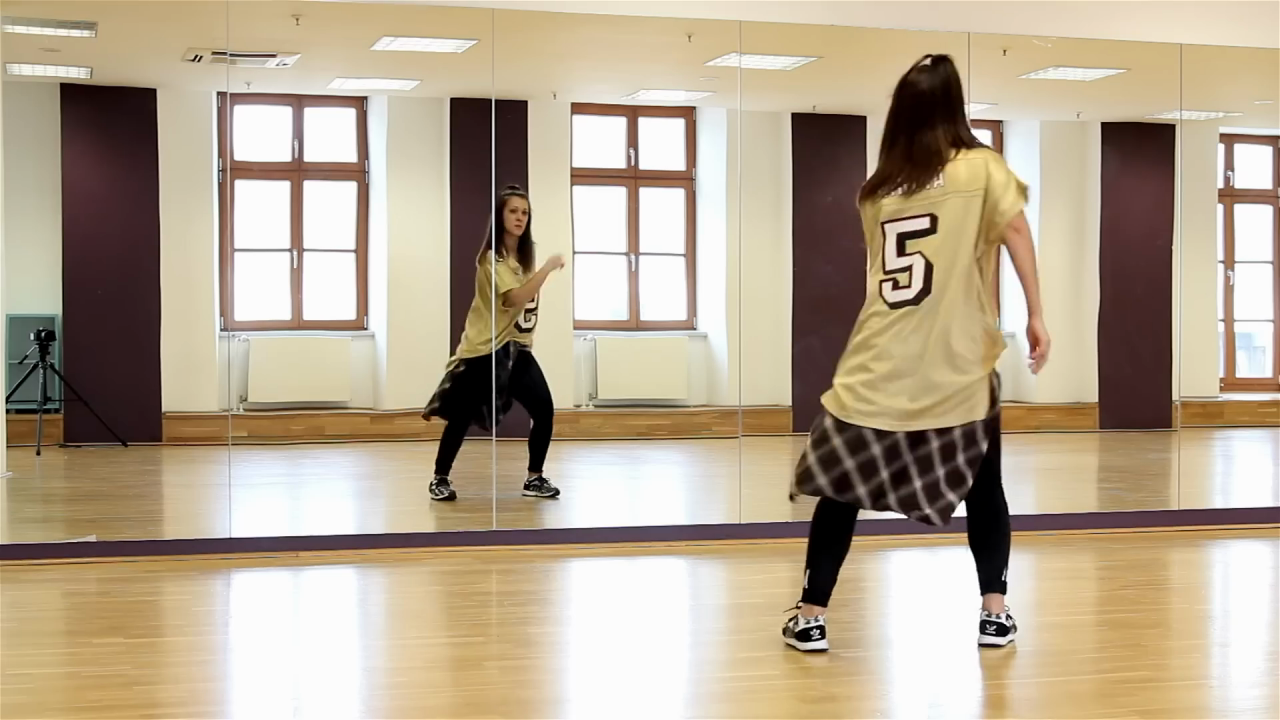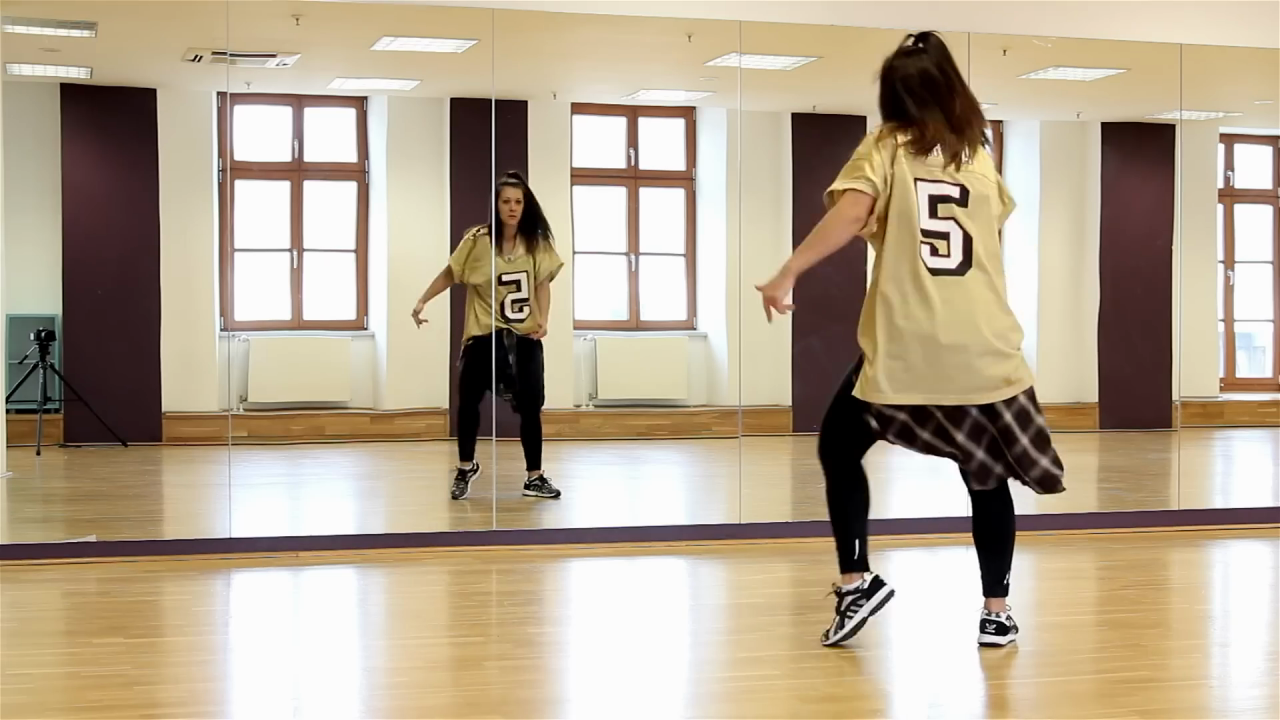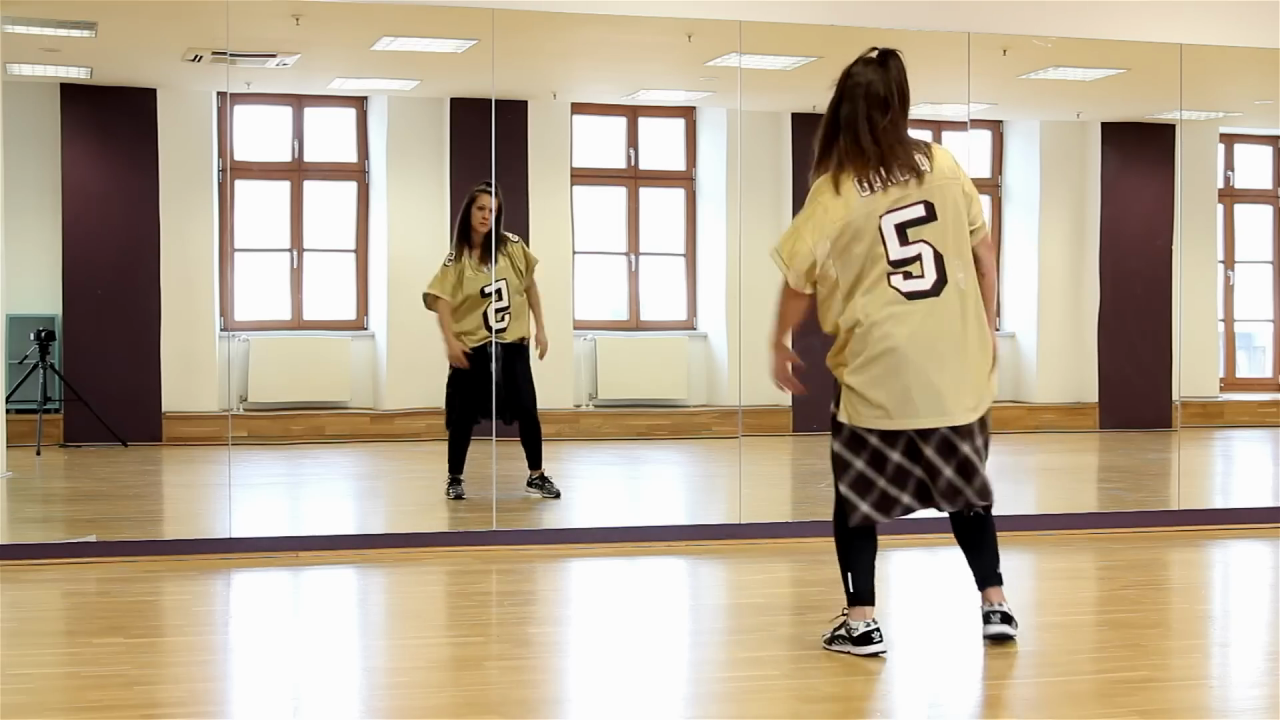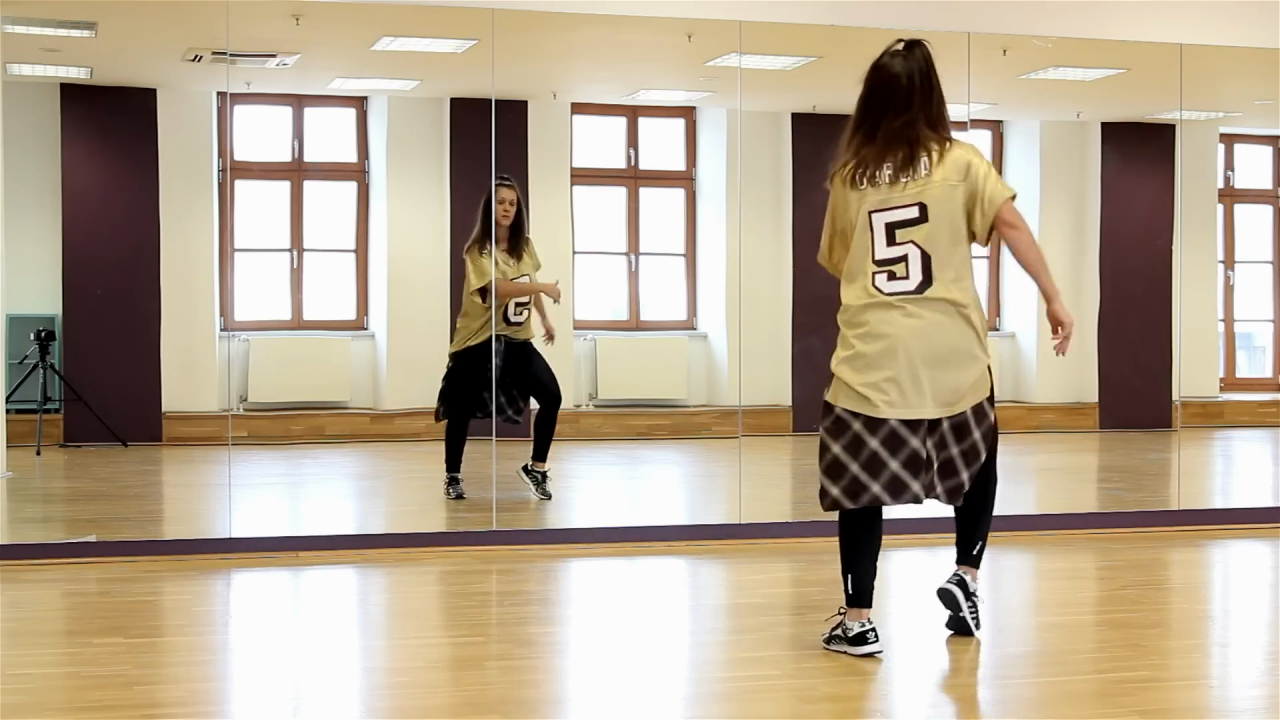
dt=0.4s
person 1, frame 1
left shoulder: (874, 191)
right shoulder: (980, 168)
right elbow: (1014, 231)
right wrist: (1037, 315)
left hip: (877, 368)
right hip: (954, 364)
left knee: (843, 488)
right knee: (982, 481)
left ankle: (810, 612)
right ankle: (995, 610)
person 1, frame 2
left shoulder: (884, 146)
right shoulder: (979, 158)
left elbow: (849, 213)
left wrist: (785, 274)
left hip: (903, 345)
right hip: (983, 346)
left knee: (839, 449)
right knee: (989, 479)
left ankle: (855, 582)
right ankle: (996, 611)
person 1, frame 3
left shoulder: (833, 187)
right shoulder: (939, 162)
left elbow: (799, 285)
right elbow: (982, 247)
left wrist: (780, 345)
right wrist: (987, 325)
left hip: (881, 367)
right hip: (953, 361)
left knee: (855, 489)
right knee: (961, 480)
left ankle: (860, 618)
right ankle: (995, 603)
person 1, frame 4
left shoulder: (848, 174)
right shoulder: (960, 162)
left elbow: (835, 262)
right elbow: (1010, 224)
right wrist: (1054, 301)
left hip: (870, 360)
right hip: (950, 357)
left knee: (854, 484)
right knee: (974, 464)
left ankle: (857, 618)
right ankle: (965, 574)
person 2, frame 1
left shoulder: (526, 254)
right shoulder: (492, 257)
right elbow: (523, 295)
right wrist: (549, 266)
left hip: (518, 349)
right hip: (486, 348)
left knee: (544, 409)
right knee: (464, 415)
left ankle: (534, 478)
right ankle: (440, 480)
person 2, frame 2
left shoulder: (537, 241)
right shoulder: (480, 239)
left elbow: (543, 282)
right elbow: (450, 272)
left wrist: (542, 315)
right wrist: (422, 301)
left hip: (525, 338)
right hip: (484, 335)
left knee: (530, 406)
right knee: (469, 396)
left ankle: (534, 478)
right ankle: (466, 468)
person 2, frame 3
left shoulder: (510, 245)
right shoulder: (456, 259)
left elbow: (529, 284)
right elbow: (439, 300)
left wrist: (540, 327)
right wrist: (449, 338)
left hip: (511, 344)
right hip: (473, 349)
left knee: (526, 408)
right knee: (464, 415)
left ankle: (537, 476)
right ankle: (454, 478)
person 2, frame 4
left shoulder: (523, 244)
right shoulder: (479, 247)
right elbow: (497, 289)
left wrist: (546, 319)
right wrist: (543, 290)
left hip: (518, 340)
right hip: (478, 341)
left knee: (551, 396)
right knee: (459, 409)
left ankle: (536, 469)
right ankle: (452, 477)
